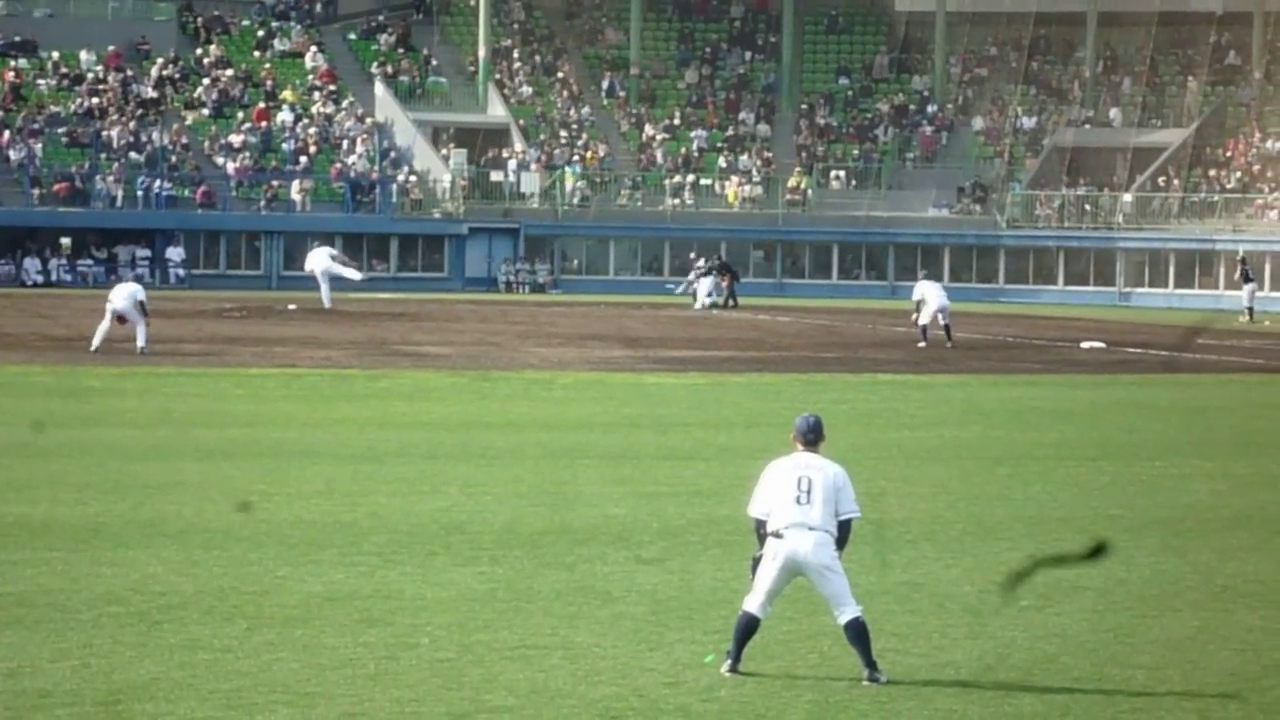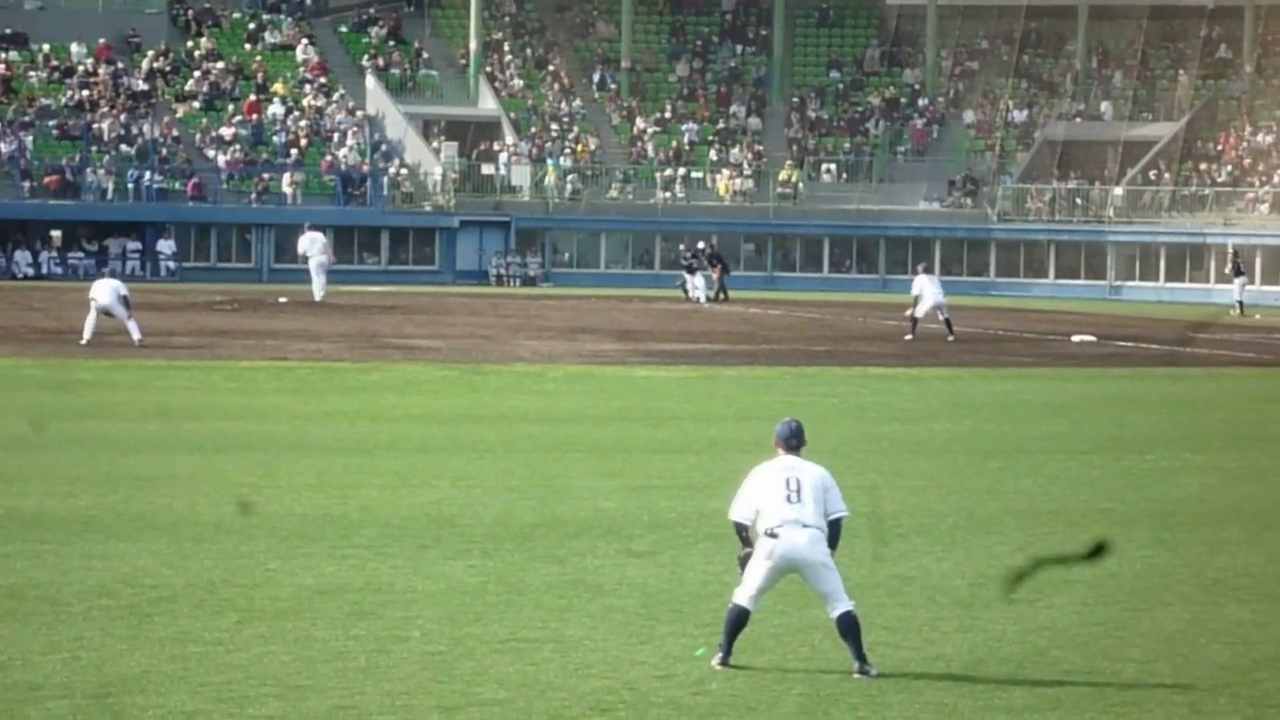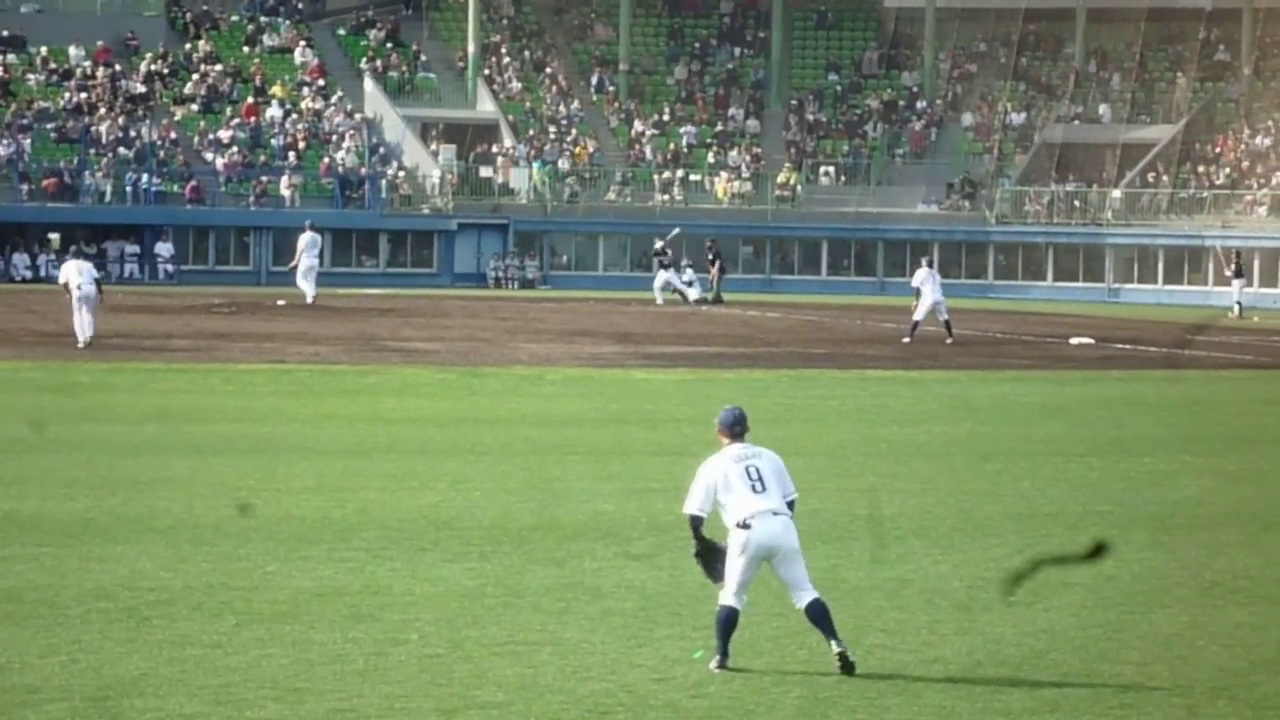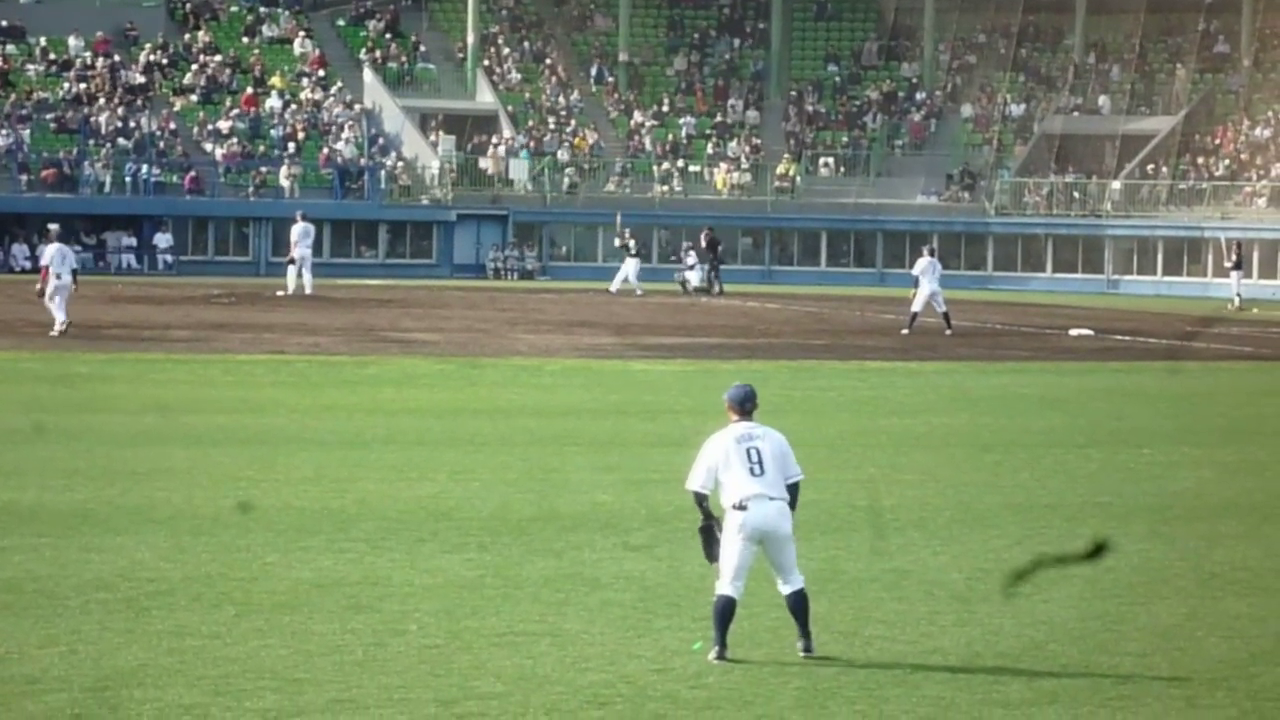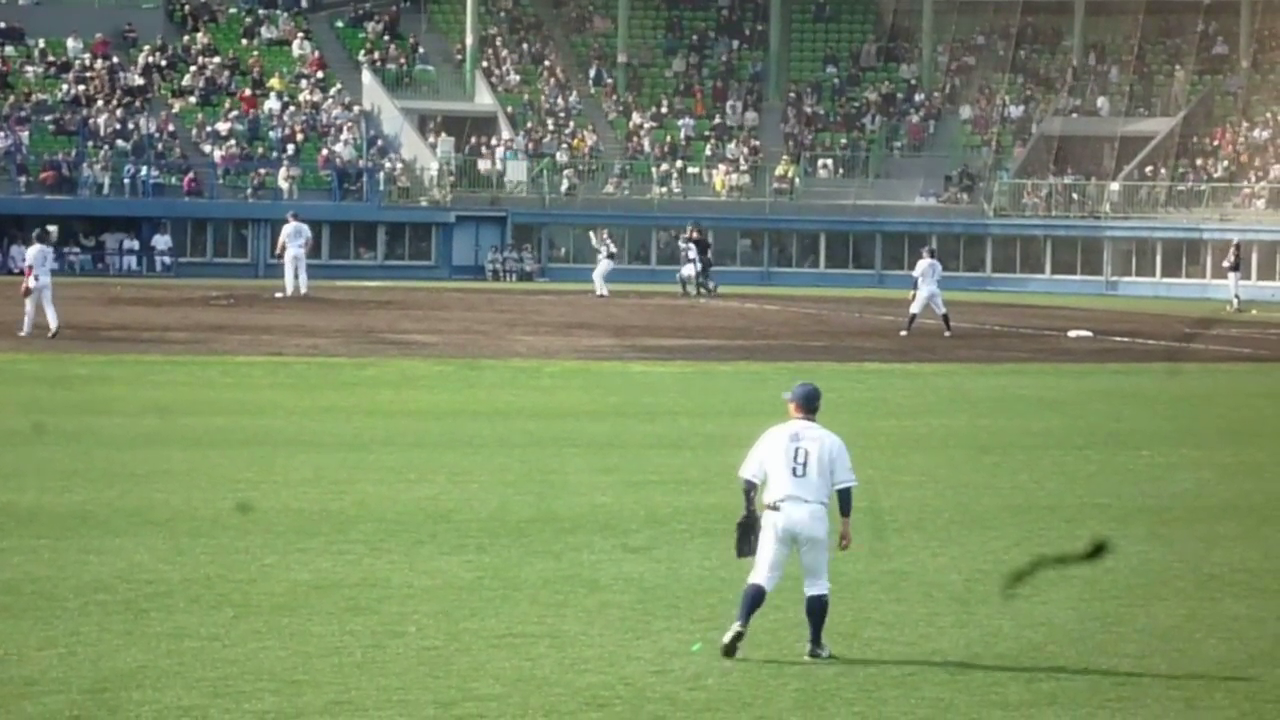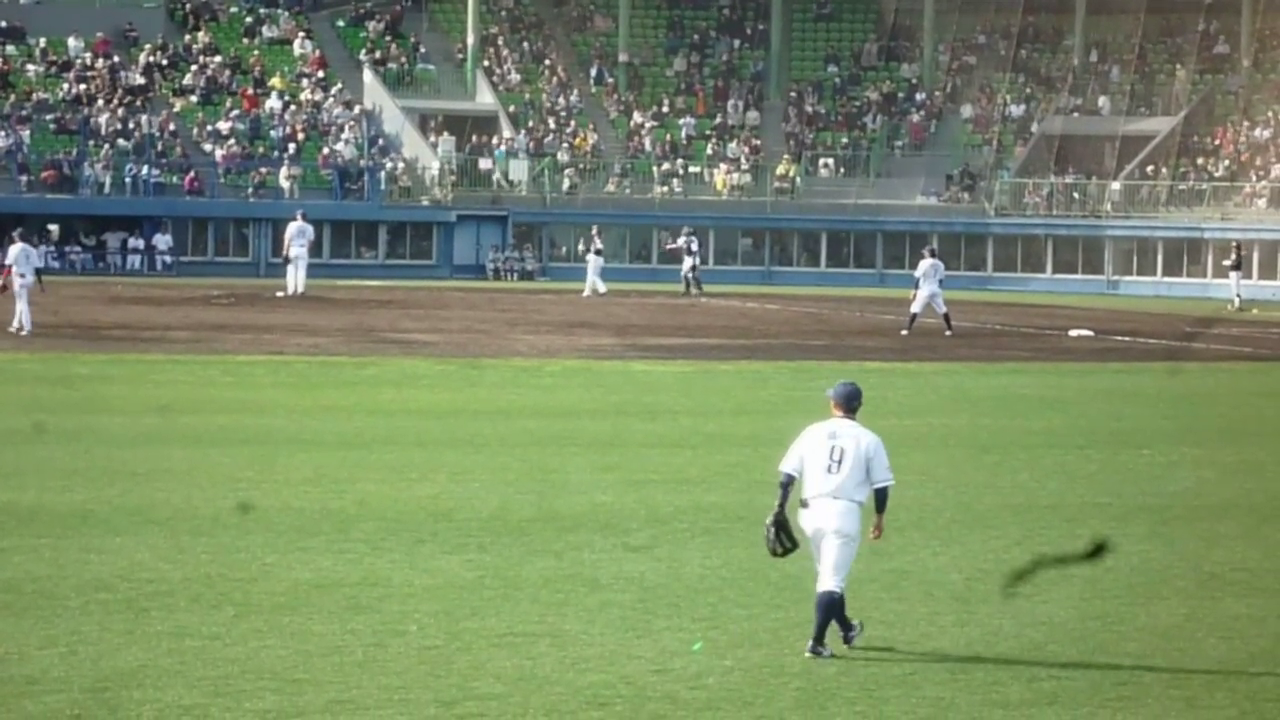
dt=0.4s
person 1, frame 1
left shoulder: (776, 467)
right shoulder: (834, 471)
left elbow: (759, 517)
right elbow: (845, 520)
left wrist: (764, 548)
right wrist: (836, 551)
left hip: (781, 544)
right hip: (819, 545)
left knee: (756, 603)
right knee: (847, 609)
left ankle: (732, 661)
right ankle: (870, 668)
person 1, frame 2
left shoulder: (760, 473)
right shoulder: (819, 473)
left elbow: (739, 521)
right elbow: (835, 518)
left wrist: (747, 547)
right wrist: (829, 552)
left hip: (774, 542)
right hip: (812, 542)
left knee: (745, 598)
right knee: (839, 603)
left ankle: (723, 654)
right ankle: (860, 661)
person 1, frame 3
left shoulder: (713, 465)
right shoulder: (769, 456)
left elbow: (696, 513)
right elbow: (790, 499)
left wrist: (700, 538)
left hip: (747, 533)
right hip: (783, 528)
left knee: (732, 596)
right knee: (803, 592)
left ankle: (721, 657)
right ankle: (835, 644)
person 1, frame 4
left shoulder: (718, 441)
right shoulder: (775, 437)
left elbow: (699, 489)
right elbow: (793, 482)
left wrist: (707, 515)
right wrist: (790, 516)
left hip: (741, 516)
right hip: (777, 513)
left knee: (729, 584)
right knee: (790, 579)
left ankle: (719, 646)
right ankle: (805, 640)
person 1, frame 5
left shoulder: (772, 436)
right shoulder: (831, 441)
left elbow: (749, 479)
right elbow: (843, 486)
left wrist: (749, 509)
right wrist: (845, 524)
left hip: (777, 514)
right hip: (813, 516)
left knee: (762, 577)
right knee: (816, 584)
left ankle: (740, 626)
right ankle: (816, 645)
person 1, frame 6
left shoulder: (812, 432)
right shoulder: (869, 439)
left elbow: (789, 473)
right elbow: (881, 485)
left wrist: (780, 506)
right wrist: (879, 518)
left hip: (811, 511)
right hip: (844, 513)
left knee: (828, 576)
right knee: (832, 581)
left ankle: (847, 630)
right ankle: (816, 641)
